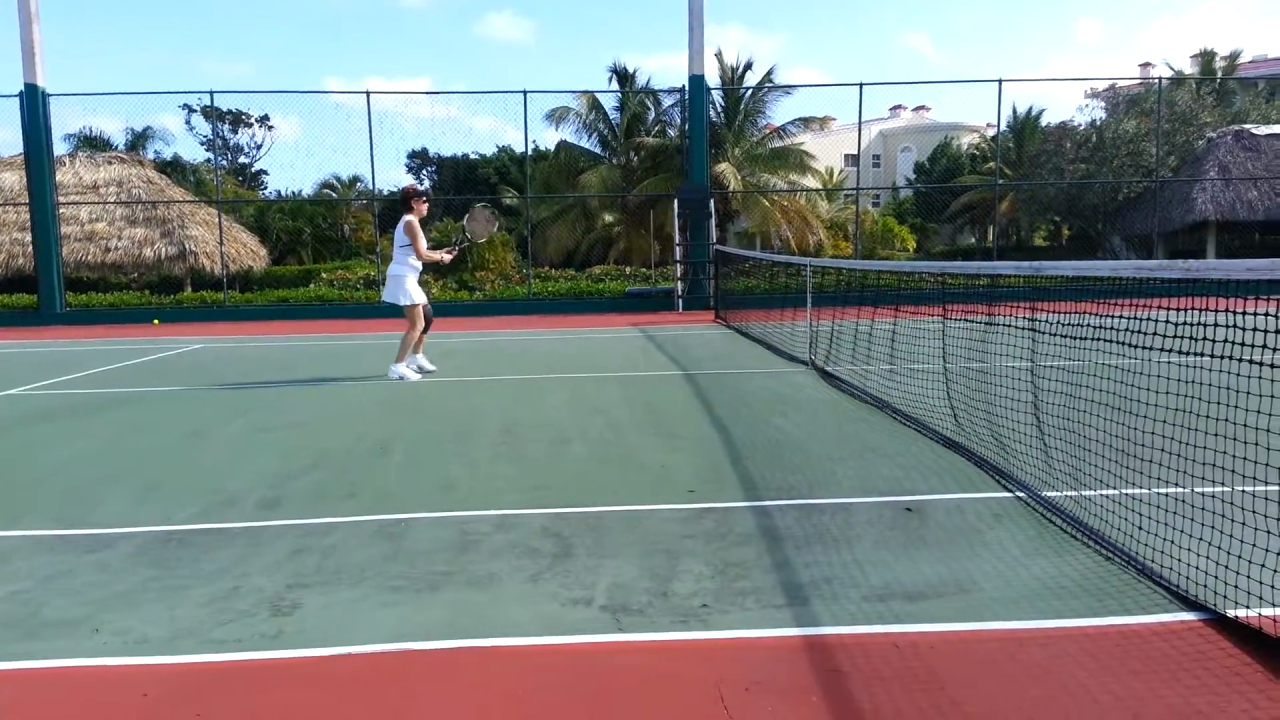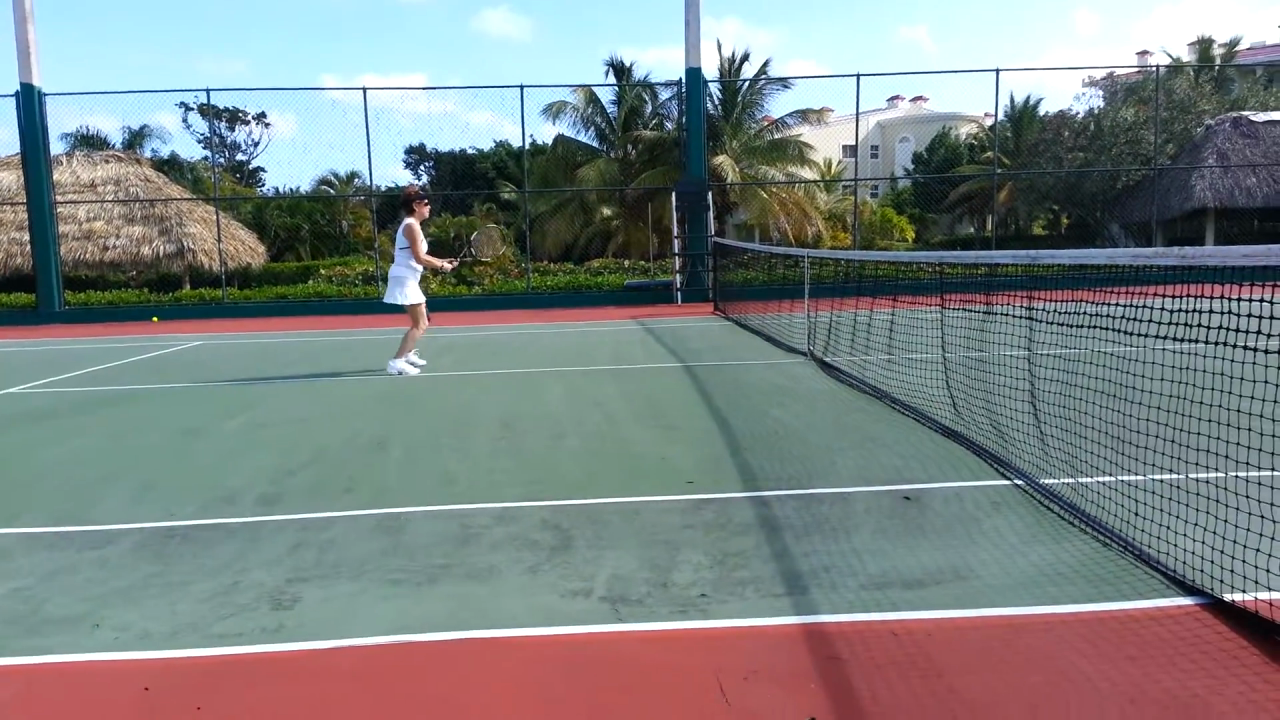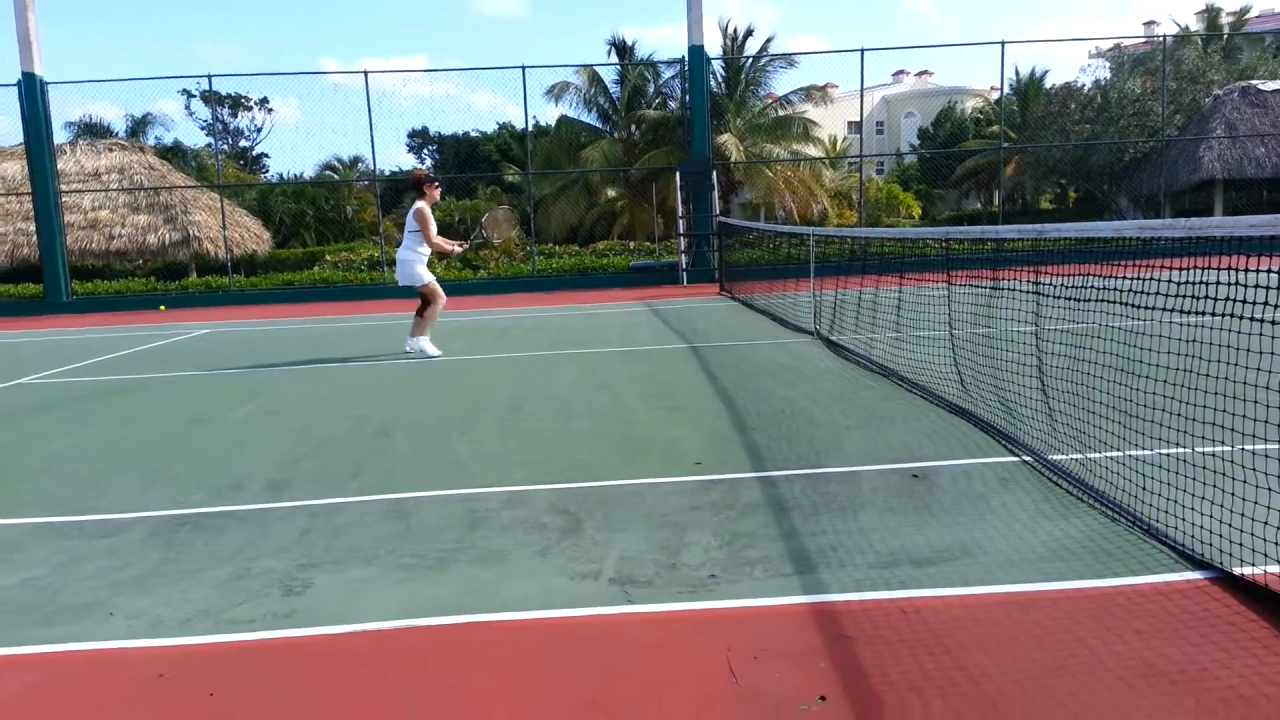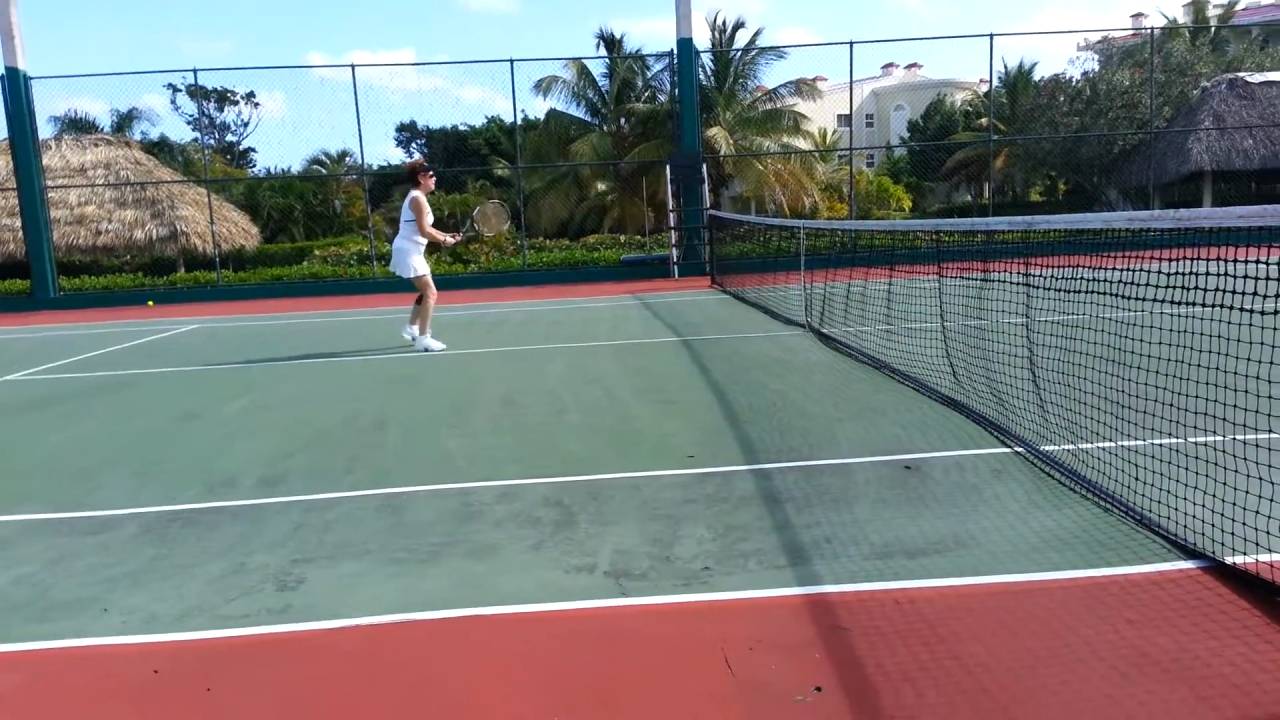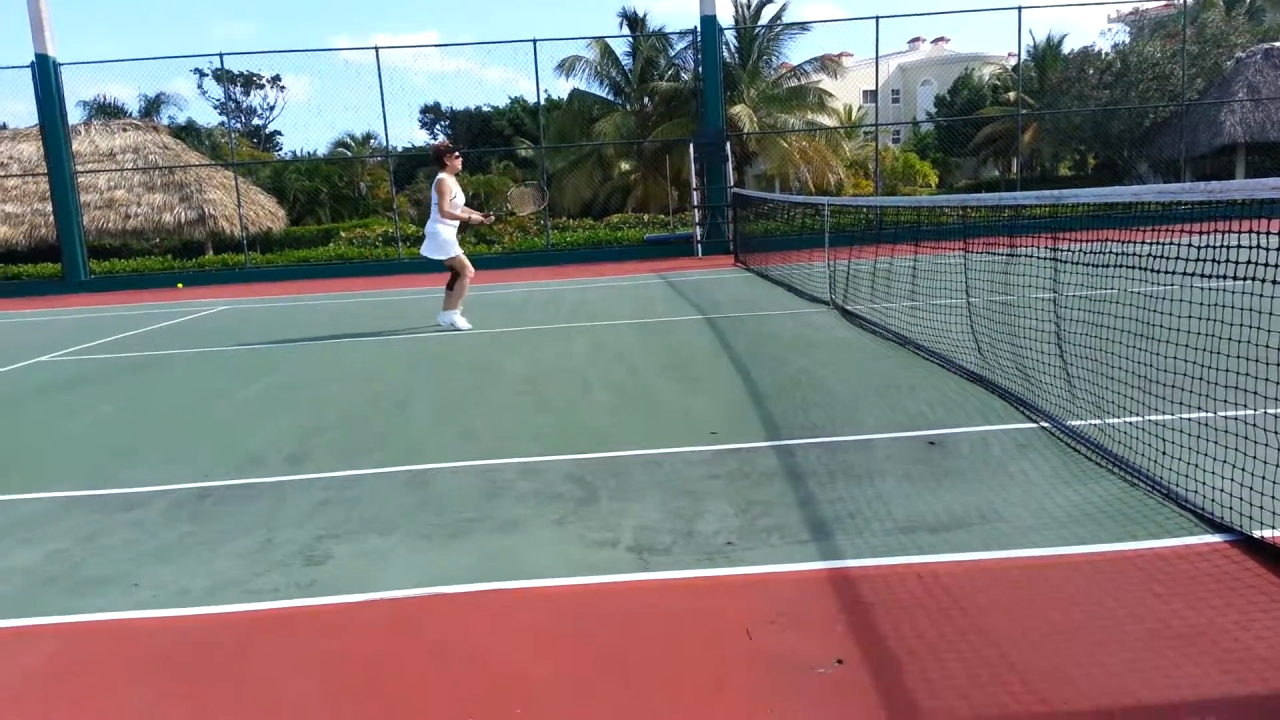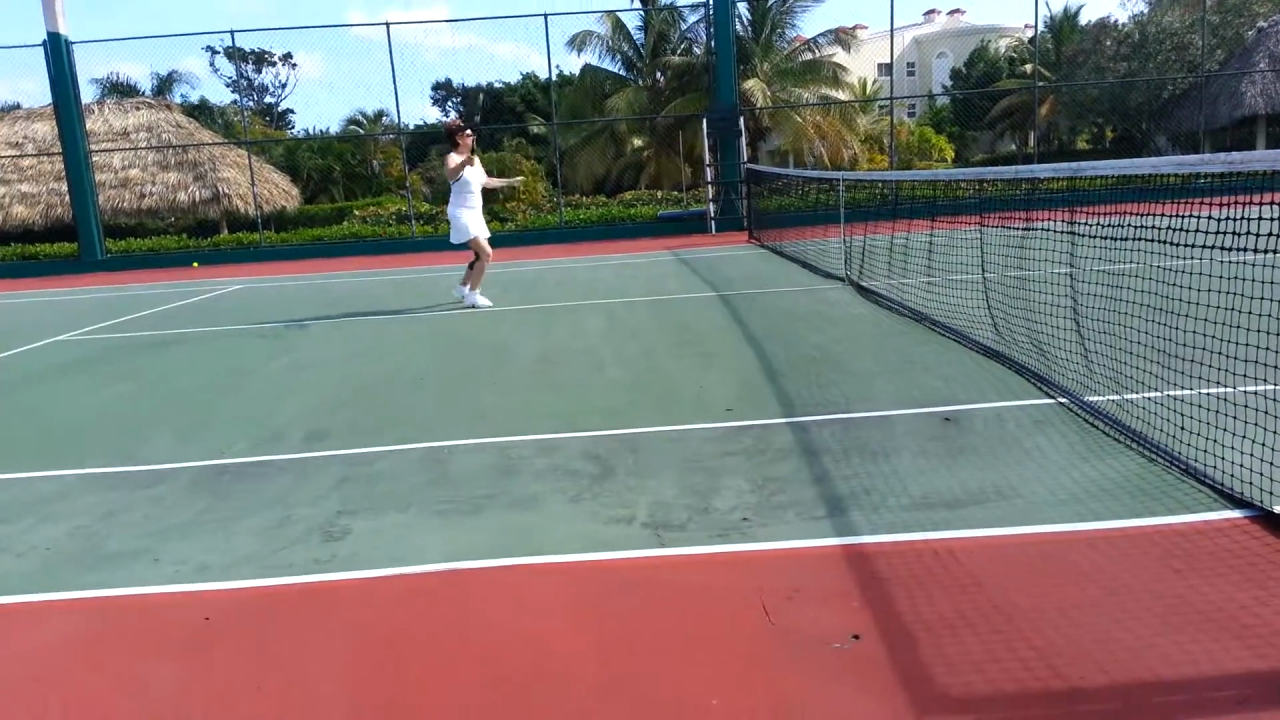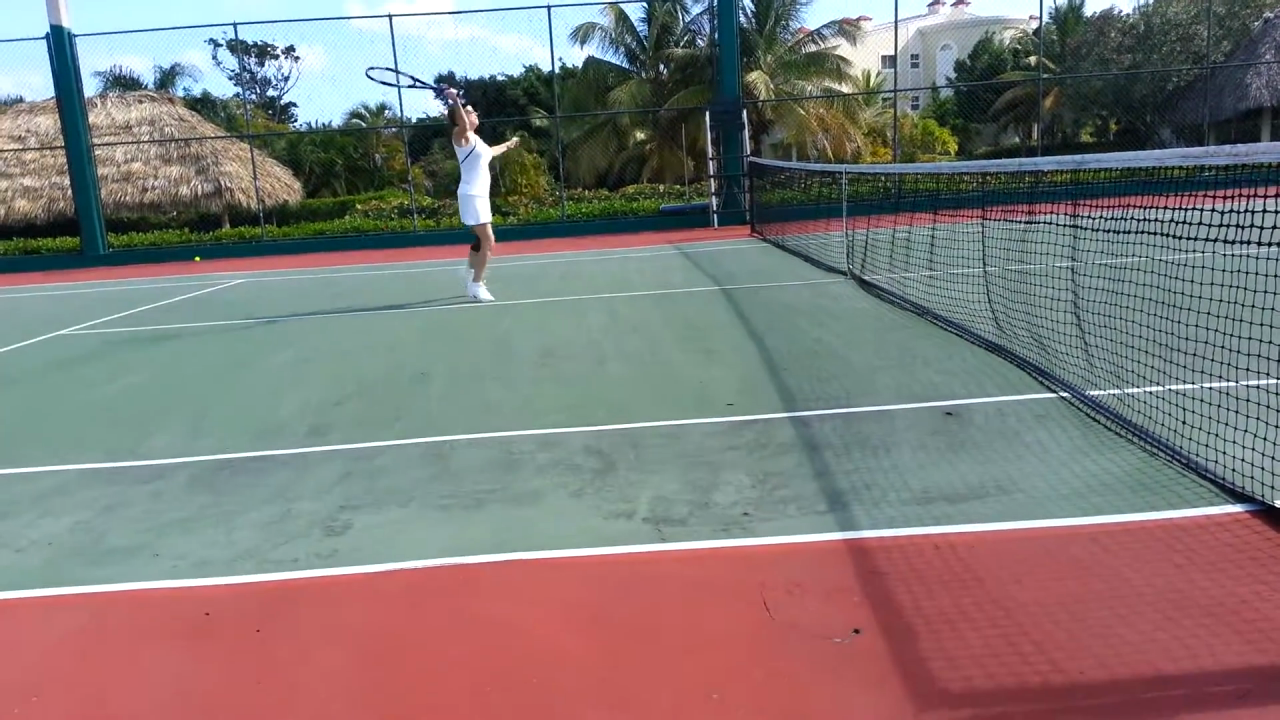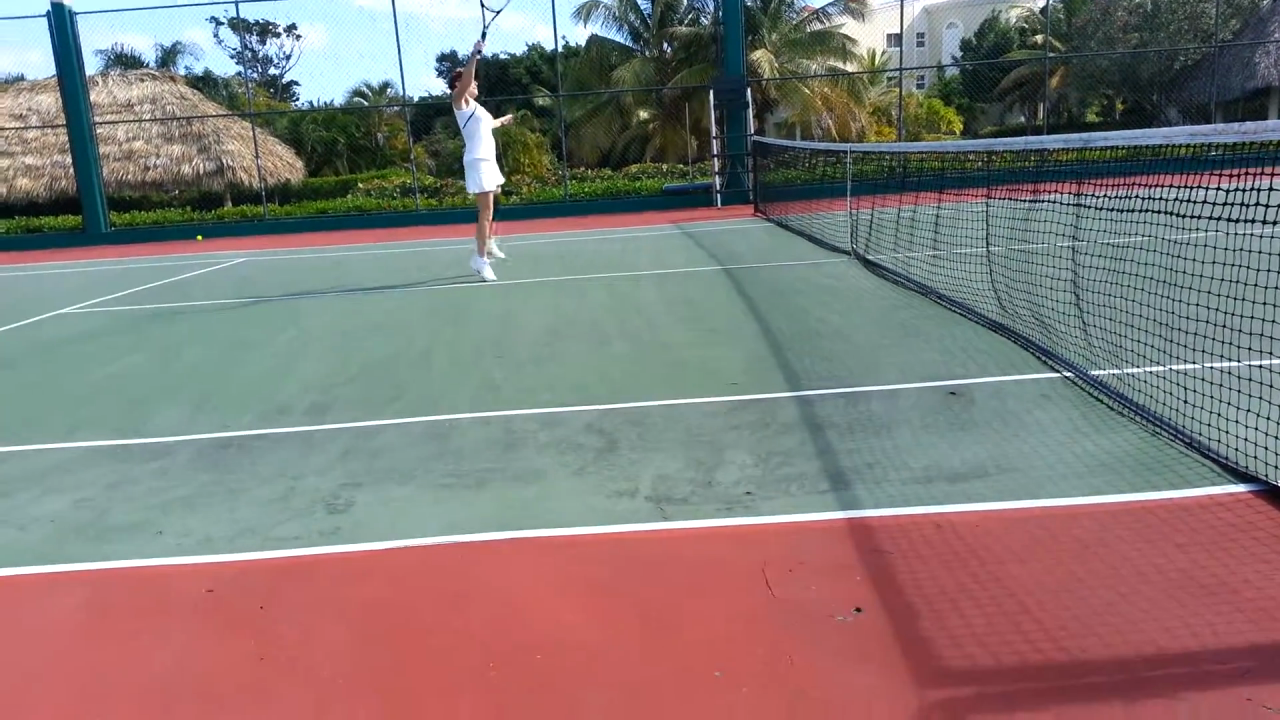
dt=0.2s
person 1, frame 1
left shoulder: (409, 222)
right shoulder: (411, 223)
left elbow: (416, 253)
right elbow: (421, 255)
left wrist: (440, 253)
right wrist: (442, 258)
left hip: (406, 279)
right hip: (403, 278)
left knee: (427, 316)
right knee: (417, 324)
left ankle: (416, 358)
right ankle: (398, 366)
person 1, frame 2
left shoulder: (412, 225)
right shoulder: (411, 226)
left elbow: (420, 256)
right elbow: (419, 259)
left wrist: (443, 261)
right wrist: (441, 266)
left hip: (408, 280)
right hip: (404, 279)
left knee: (421, 320)
right knee: (420, 324)
left ankle: (407, 355)
right ankle: (397, 362)
person 1, frame 3
left shoulder: (422, 208)
right shoulder: (422, 209)
left elbow: (432, 238)
right elbow: (431, 243)
left wrist: (454, 243)
right wrist: (452, 250)
left hip: (413, 261)
right hip: (411, 261)
left knee: (428, 301)
right knee: (439, 299)
left ankle: (414, 340)
right ankle: (422, 339)
person 1, frame 4
left shoulder: (418, 197)
right shoulder: (418, 199)
left elbow: (425, 228)
right elbow: (425, 232)
left wrist: (447, 235)
right wrist: (444, 240)
left hip: (411, 251)
right hip: (408, 251)
left knee: (426, 291)
right knee: (431, 293)
left ankle: (412, 328)
right ankle: (424, 338)
person 1, frame 5
left shoulder: (452, 180)
right shoulder: (443, 181)
left elbow: (458, 208)
right elbow: (444, 212)
left wrist: (480, 215)
right wrist: (469, 218)
left hip: (446, 234)
right hip: (440, 234)
left knee: (458, 273)
right knee: (467, 272)
left ankle: (447, 314)
right ankle: (452, 314)
person 1, frame 6
left shoulder: (474, 159)
right shoulder: (452, 158)
left elbow: (485, 182)
right elbow: (450, 176)
left wrist: (510, 182)
right wrist: (464, 164)
left hip: (475, 214)
right hip: (462, 215)
left knee: (481, 254)
right knee: (486, 253)
left ankle: (462, 288)
right ankle: (472, 294)
person 1, frame 7
left shoulder: (474, 137)
right shoulder: (461, 133)
left elbow: (488, 152)
right elbow: (462, 123)
left wrist: (507, 144)
right wrist: (454, 101)
left hip: (480, 195)
right hip: (472, 195)
left knee: (482, 237)
right knee: (488, 241)
left ankle: (471, 273)
right ankle: (476, 285)
person 1, frame 8
left shoulder: (472, 105)
right shoulder: (459, 98)
left elbow: (486, 123)
right elbow: (466, 81)
left wrist: (502, 121)
right wrist: (474, 55)
left hip: (487, 161)
right hip: (478, 161)
left knee: (491, 207)
right knee: (486, 211)
left ankle: (488, 244)
right ankle: (480, 259)
